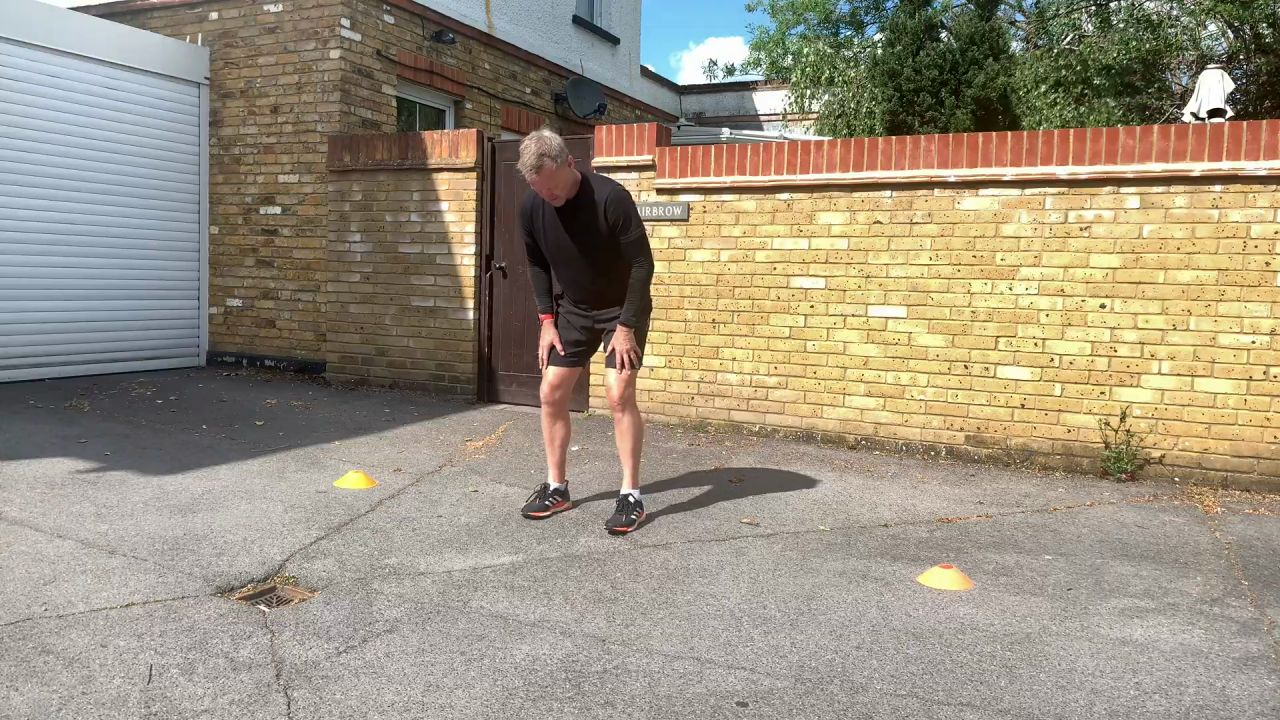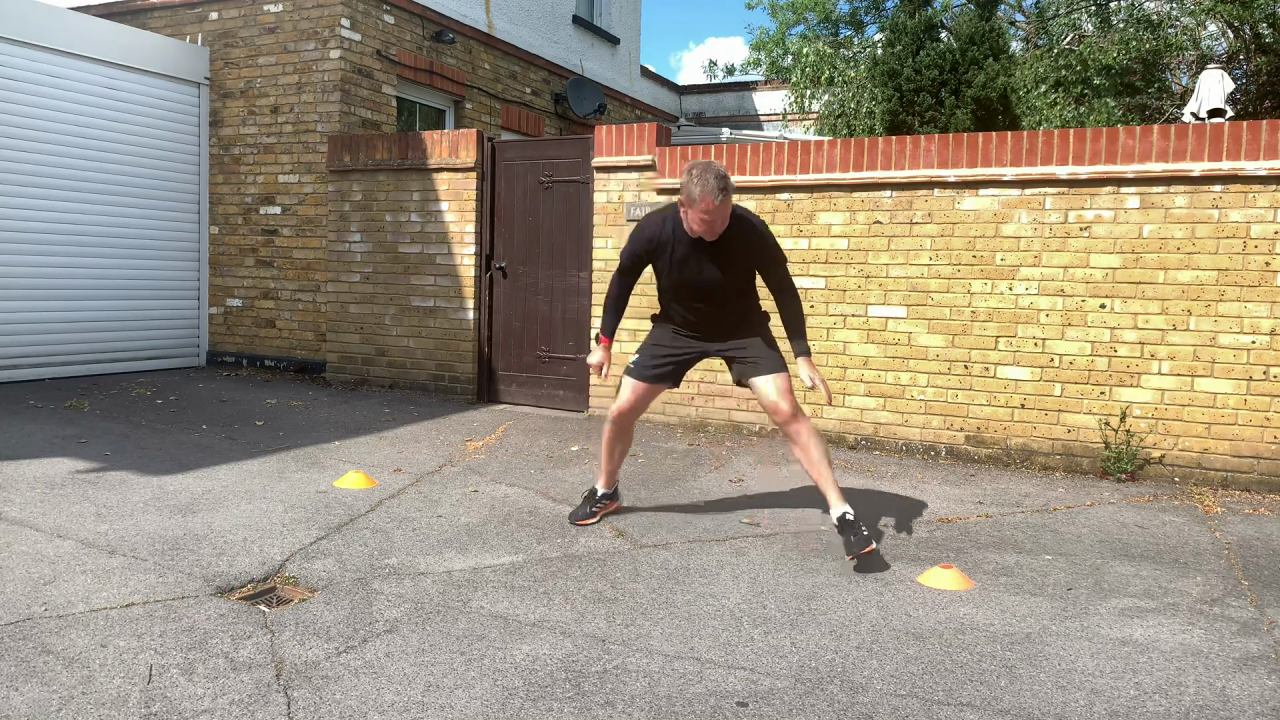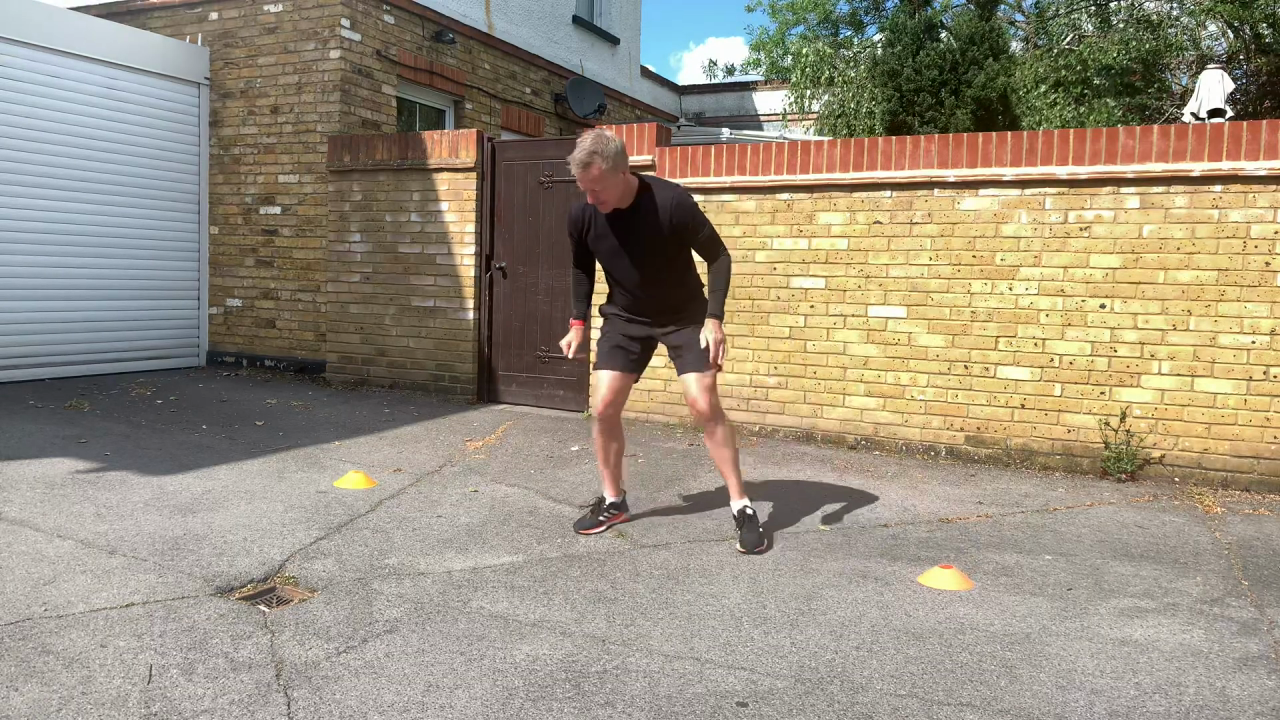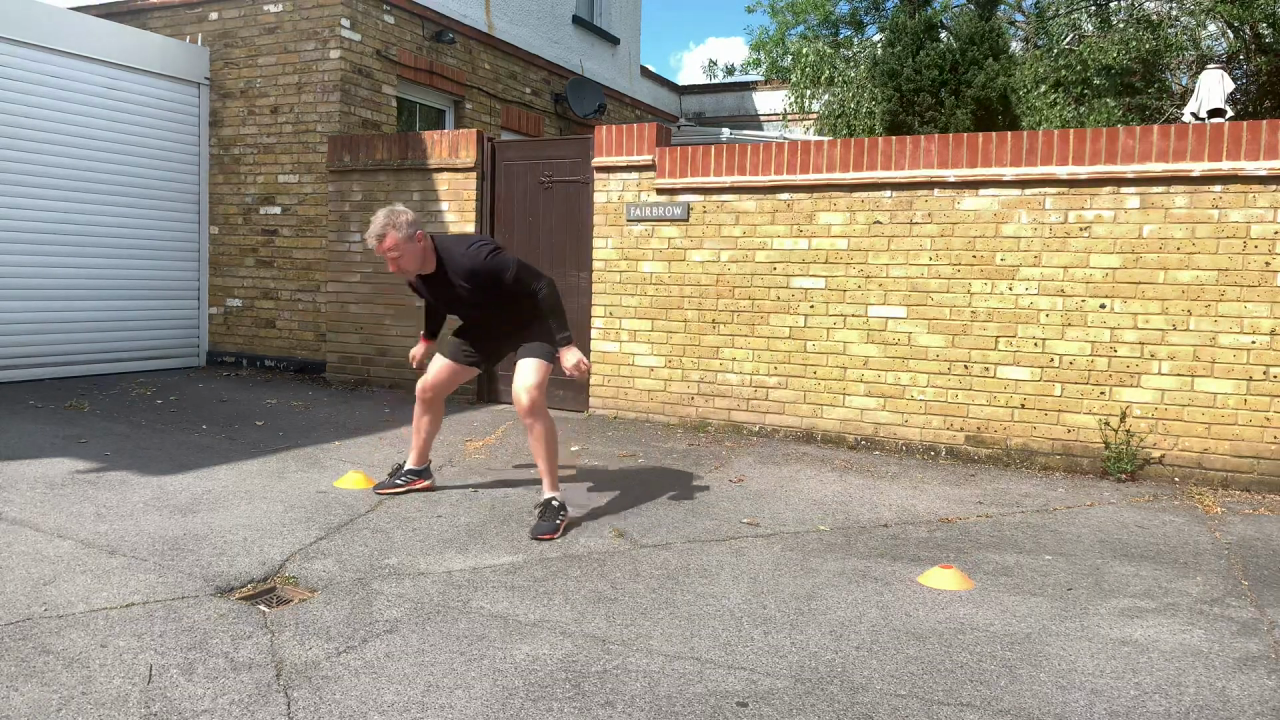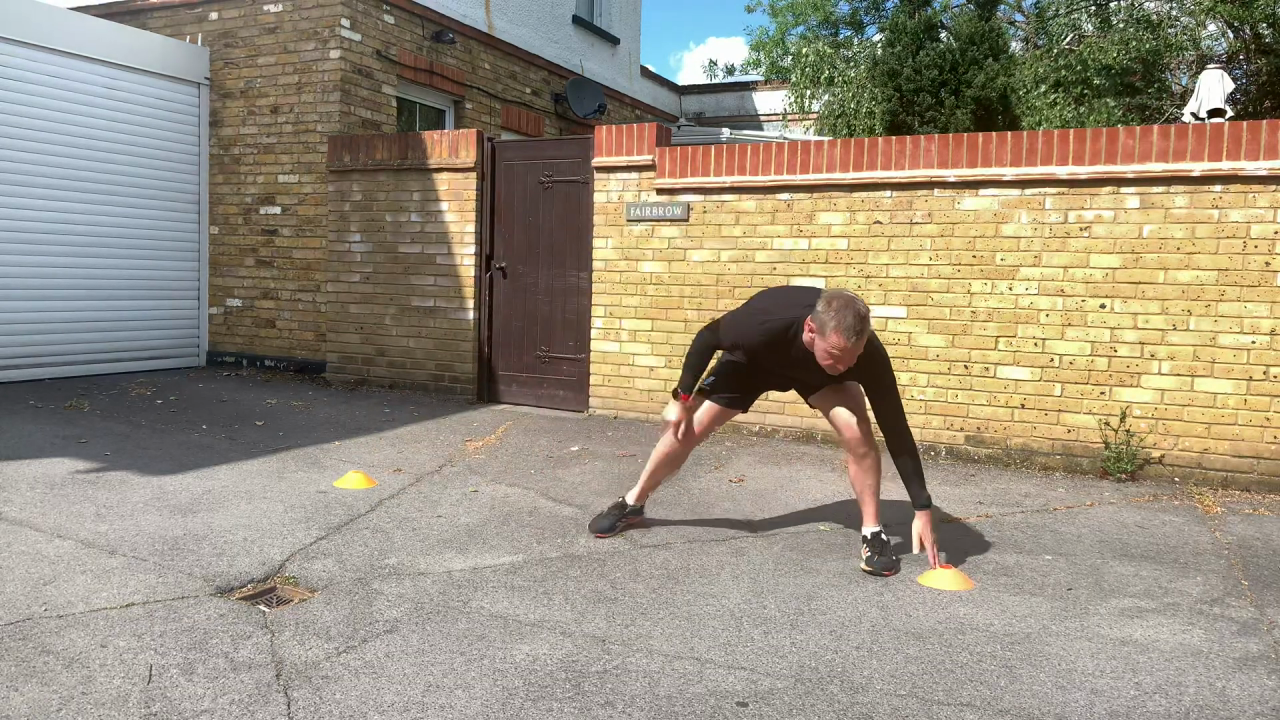
dt=1s
person 1, frame 1
left shoulder: (611, 198)
right shoulder: (531, 207)
left elbow: (641, 265)
right elbow: (537, 263)
left wrist: (626, 326)
right wrist: (547, 320)
left hip: (621, 308)
right hip: (573, 309)
left knee: (619, 395)
right knee: (551, 393)
left ankle: (631, 496)
right ankle: (556, 487)
person 1, frame 2
left shoulder: (751, 231)
right shoulder: (653, 231)
left elbow: (784, 290)
right elbow: (622, 282)
left wrist: (802, 356)
right wrist: (604, 343)
left hip: (743, 330)
right hip: (678, 330)
left knee: (787, 411)
right knee: (622, 410)
left ankle: (841, 513)
right ankle: (604, 492)
person 1, frame 3
left shoulder: (672, 202)
right shoulder: (581, 216)
left elbow: (717, 257)
right elbow: (583, 268)
left wrist: (713, 319)
right wrist: (579, 323)
left hip: (684, 316)
right hip: (625, 317)
left knee: (704, 408)
right knee: (604, 409)
left ankle: (741, 507)
right ankle: (612, 501)
person 1, frame 4
left shoulder: (472, 256)
right shoulder: (417, 277)
left elbow: (542, 285)
left wrist: (564, 346)
right wrist: (427, 340)
left hip: (534, 324)
right hip: (485, 326)
left knee: (527, 398)
right knee: (428, 388)
left ankle: (552, 500)
right ankle: (416, 469)
person 1, frame 5
left shoulder: (867, 352)
right shoulder: (763, 324)
left elbow: (896, 427)
right elbow: (706, 338)
left wrist: (922, 508)
right wrist: (681, 400)
left hip: (814, 375)
right hip: (750, 363)
left knee: (858, 435)
right knee: (682, 435)
left ankle: (872, 533)
right ankle: (632, 503)
